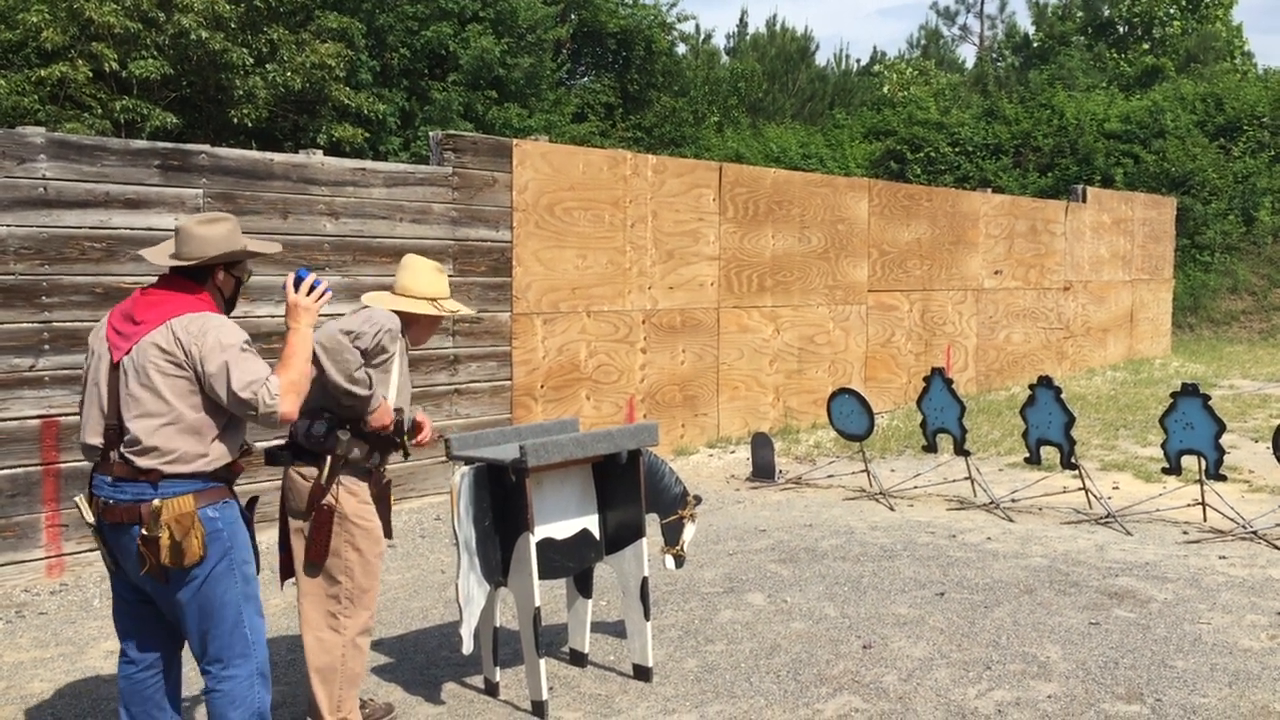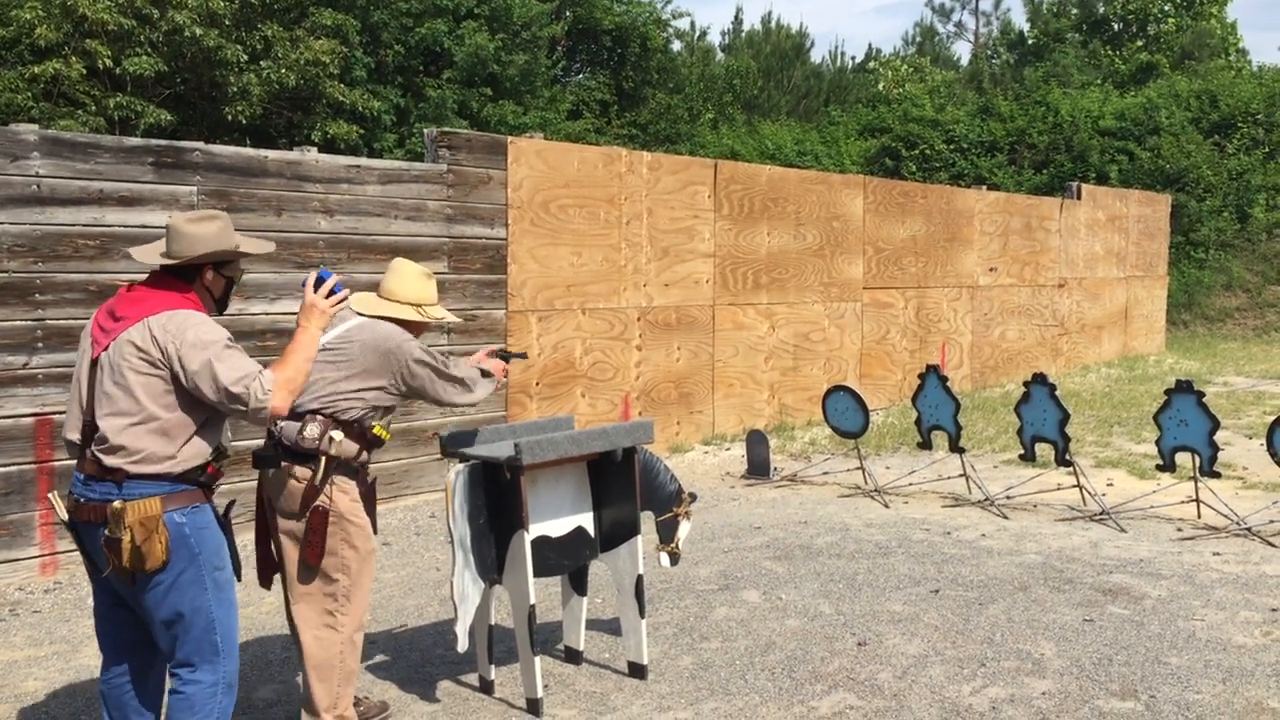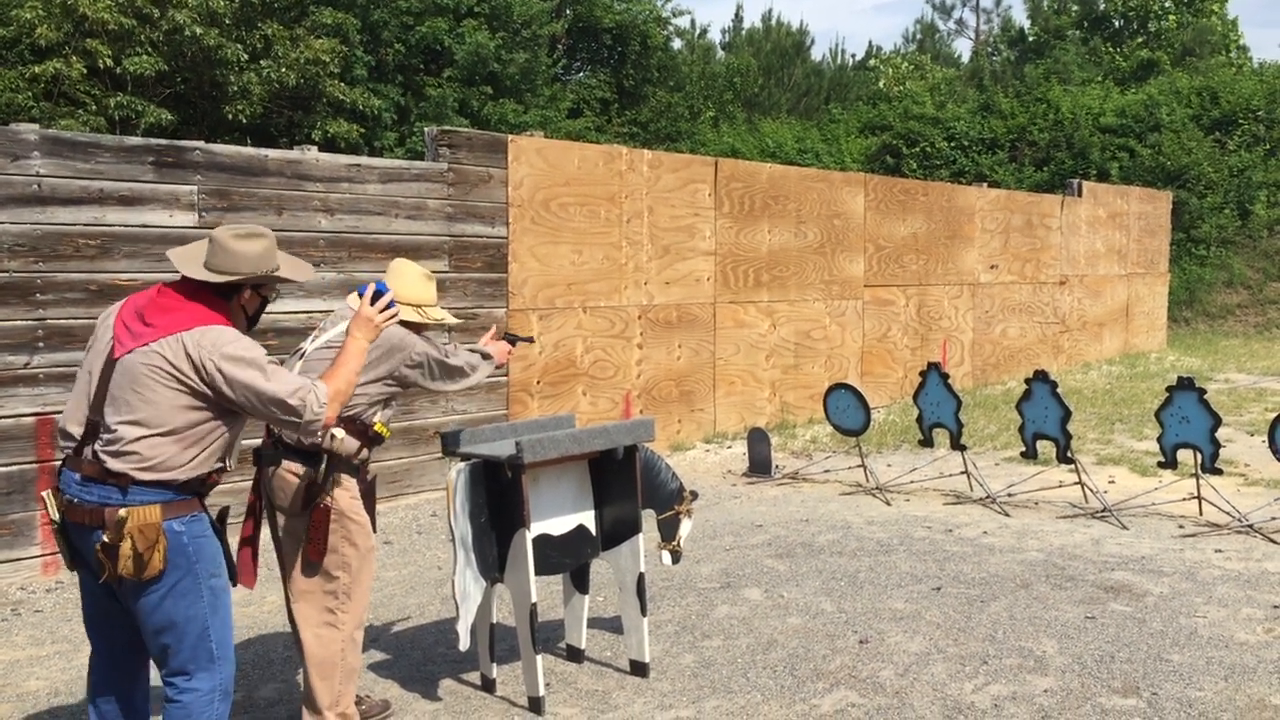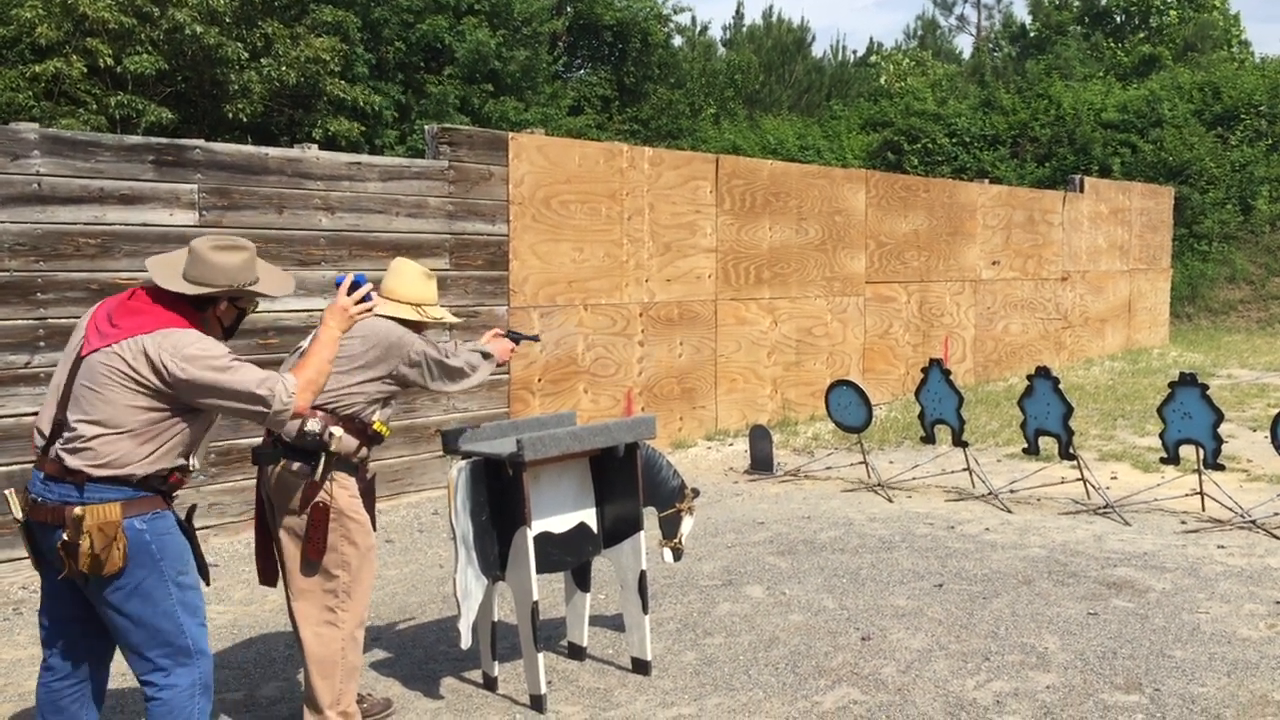
dt=0.4s
person 1, frame 1
left shoulder: (118, 321)
right shoulder: (203, 328)
left elbow: (99, 414)
right elbow: (282, 405)
right wrist: (300, 326)
left hip: (119, 507)
right hip: (185, 513)
left knee: (145, 655)
right knee: (238, 663)
person 1, frame 2
left shoulder: (113, 314)
right shoulder: (182, 327)
left elbow: (98, 414)
right elbow: (270, 399)
right wrist: (309, 327)
left hip: (96, 505)
right hip: (158, 513)
left knee: (127, 659)
right knee: (207, 666)
person 1, frame 3
left shoulder: (127, 310)
right shoulder: (213, 345)
left elbow: (83, 411)
right elbow: (318, 410)
right wrist: (359, 337)
left hip: (84, 502)
right hip: (151, 519)
left knee: (116, 657)
right knee: (201, 671)
person 1, frame 4
left shoulder: (114, 310)
right shoulder: (177, 348)
left elbow: (70, 406)
right elbow: (291, 400)
right wrist: (332, 328)
left hip: (56, 505)
right hip: (116, 518)
left knee: (71, 661)
right knee: (181, 667)
person 2, frame 1
left shoulder: (383, 325)
right shoulder: (382, 322)
right elbow: (324, 342)
left wrist: (405, 420)
right wrist: (371, 403)
left hip: (327, 474)
right hip: (334, 480)
left knee: (334, 602)
right knee: (346, 606)
person 2, frame 2
left shoulder: (350, 322)
right shoulder: (392, 343)
left elbow: (429, 368)
right elbow: (448, 385)
left wrist: (469, 364)
right wrist: (487, 374)
left hip: (291, 469)
right hip: (322, 479)
left knee: (315, 599)
right knee: (339, 603)
person 2, frame 3
left shoulder: (348, 317)
right shoulder: (394, 340)
left elbow: (430, 355)
right elbow: (446, 368)
left wrist: (475, 347)
right wrist: (488, 356)
left hip: (287, 466)
right hip: (320, 475)
left knee: (314, 596)
right knee: (338, 600)
person 2, frame 4
left shoulder: (357, 323)
right shoulder: (391, 338)
left elbow: (427, 357)
right elbow: (446, 369)
left wrist: (476, 346)
right wrist: (489, 355)
left hip: (289, 465)
right hip: (321, 475)
left knee: (317, 595)
right knee: (339, 599)
